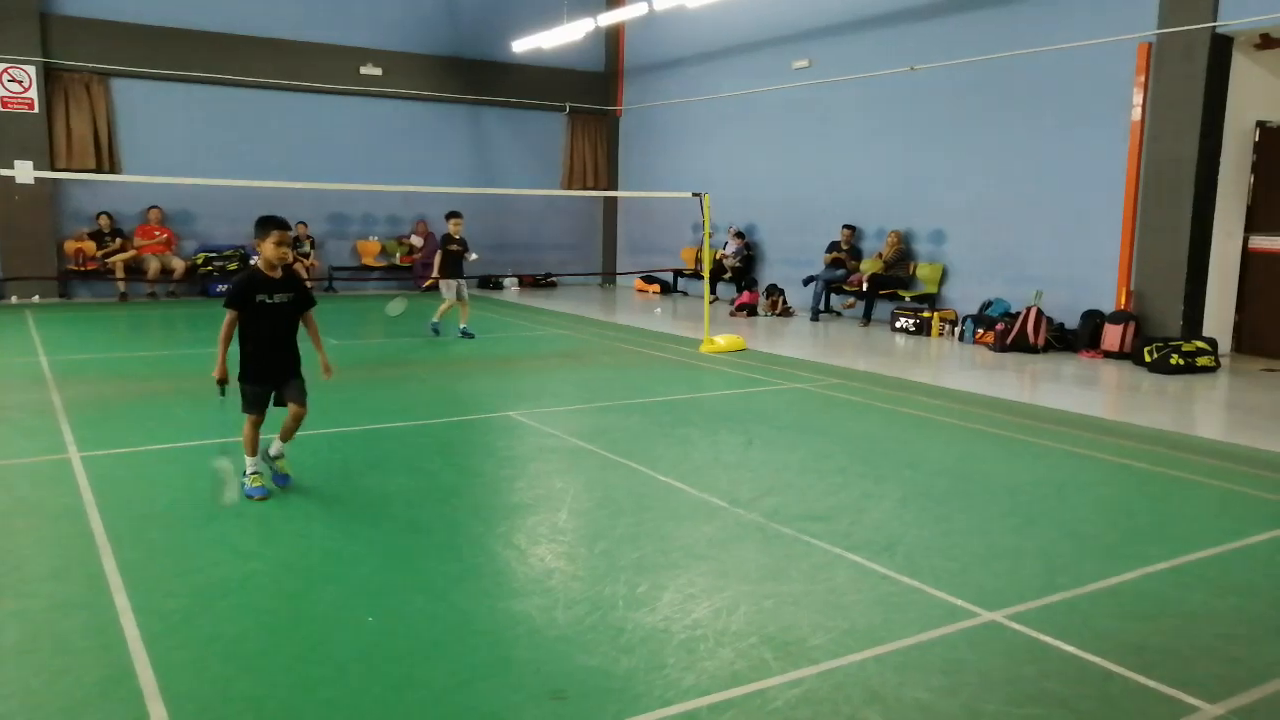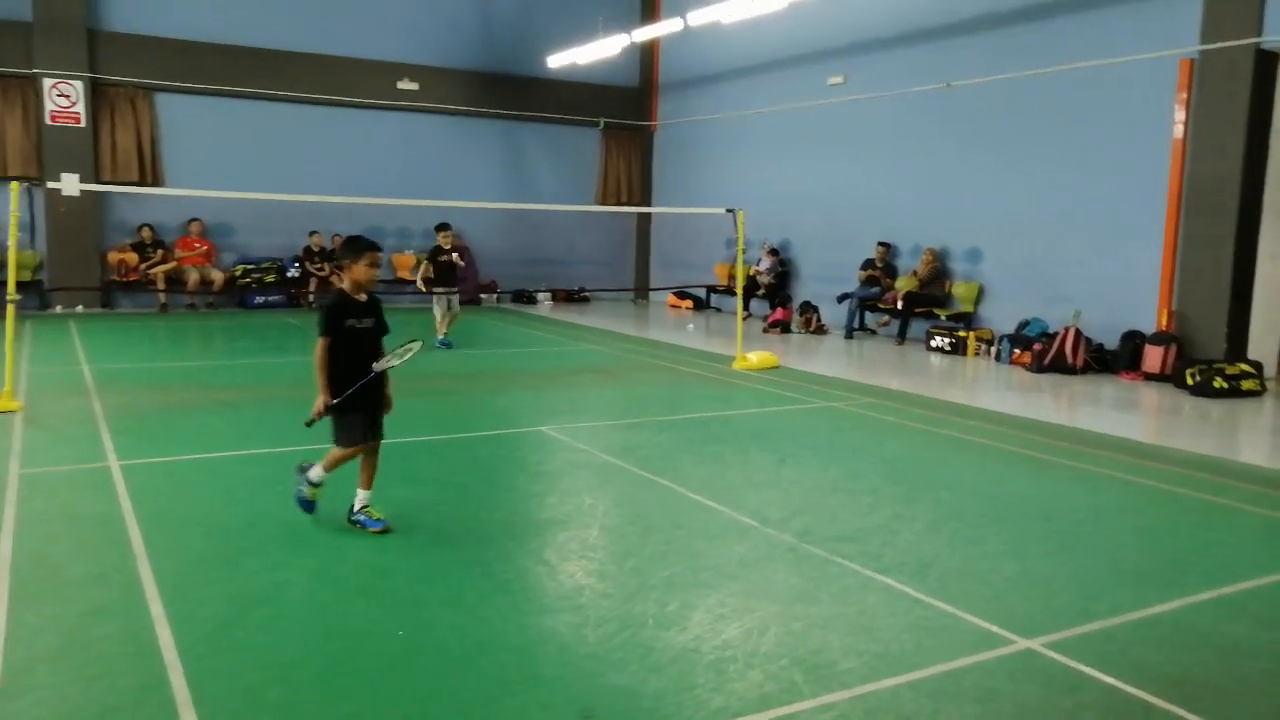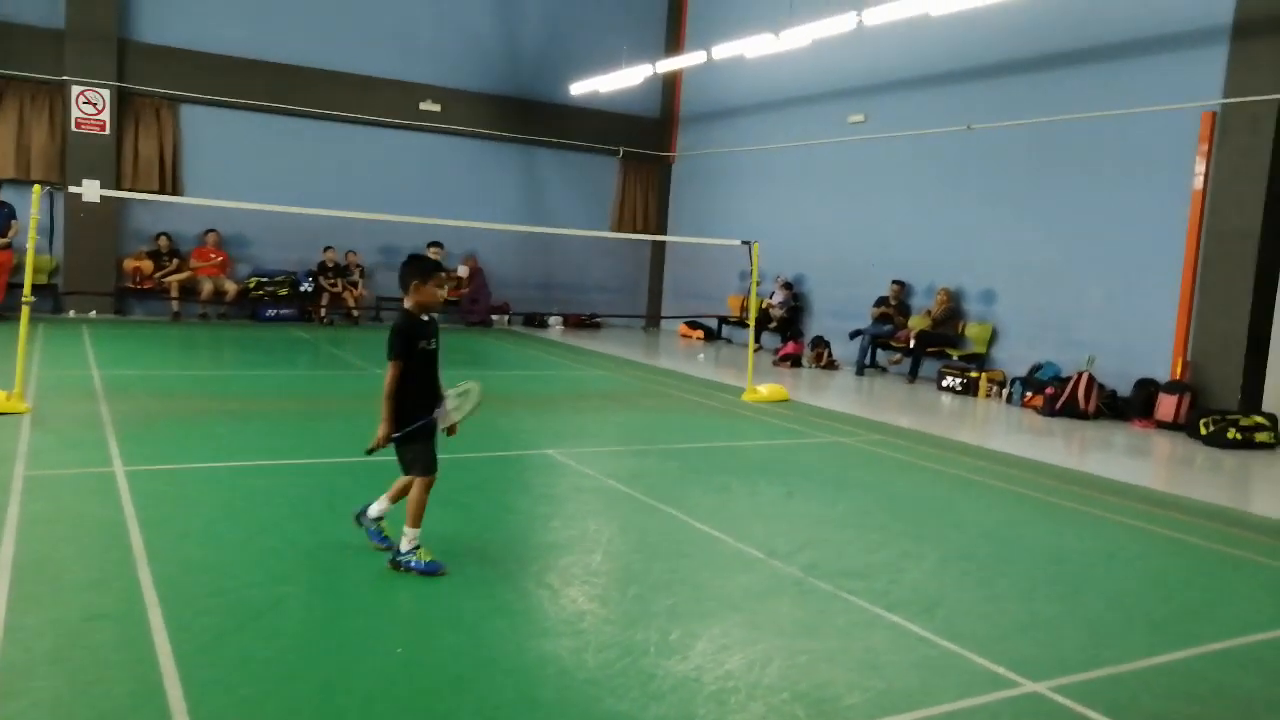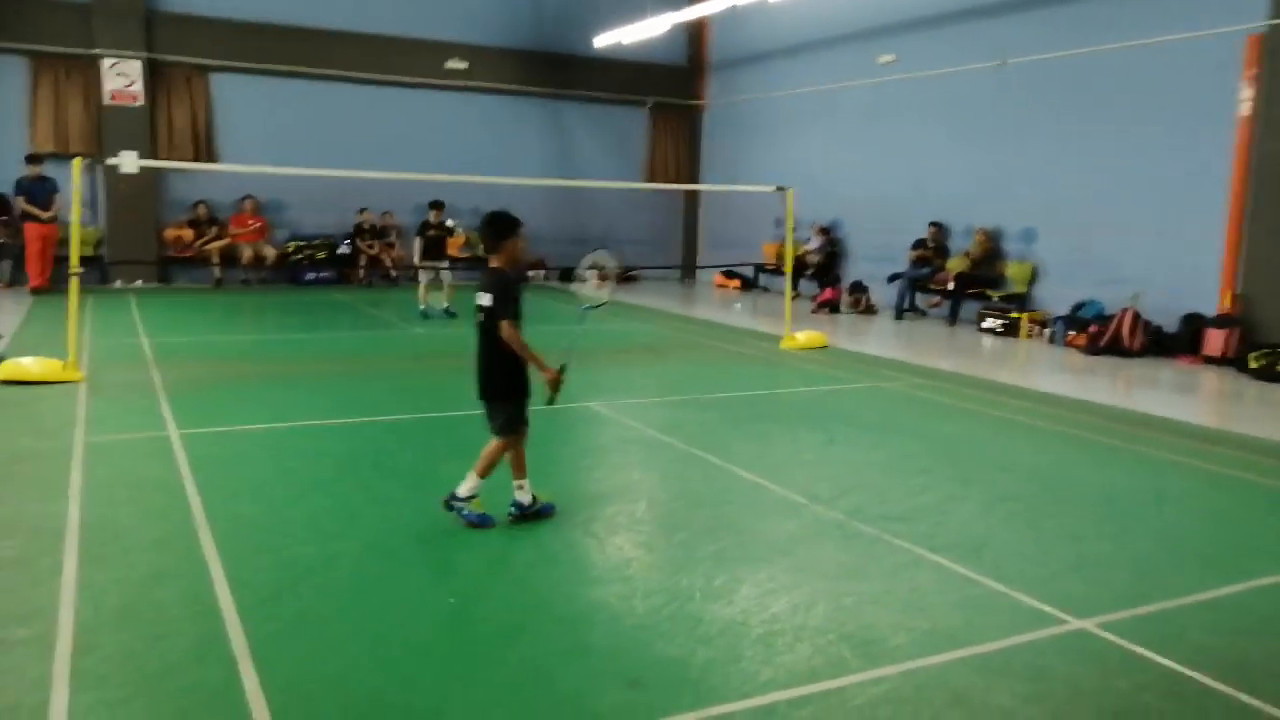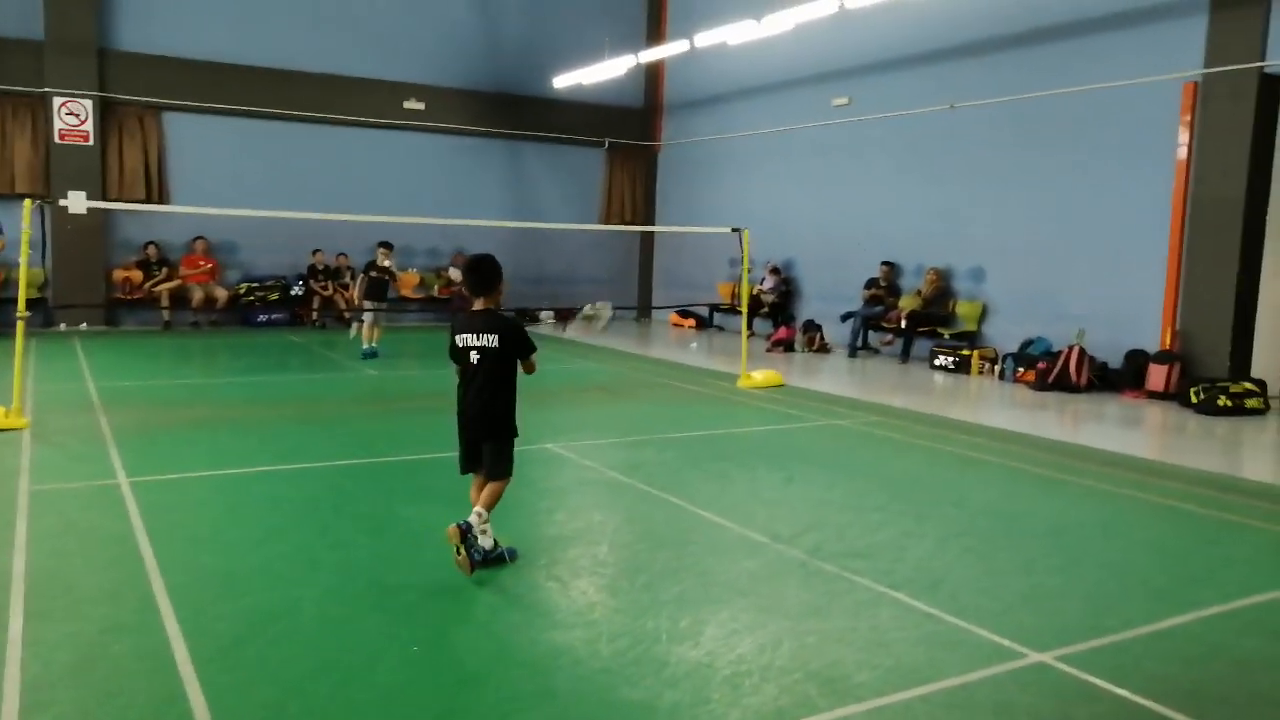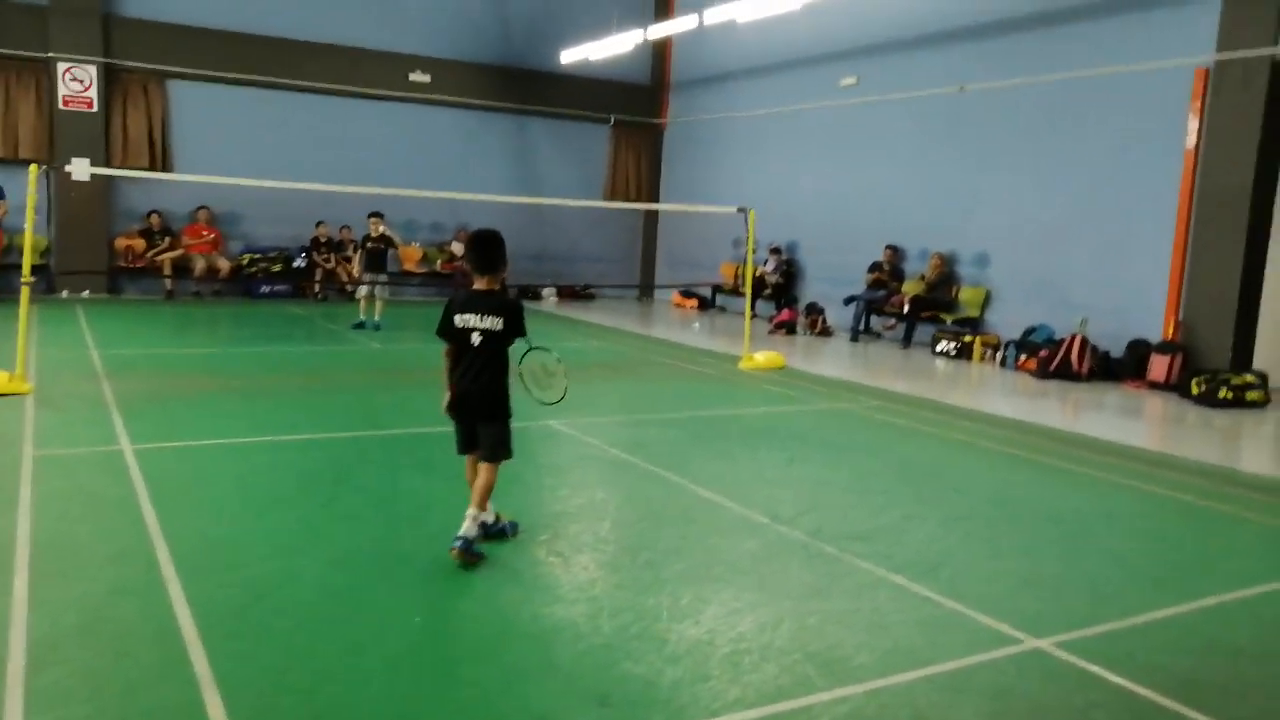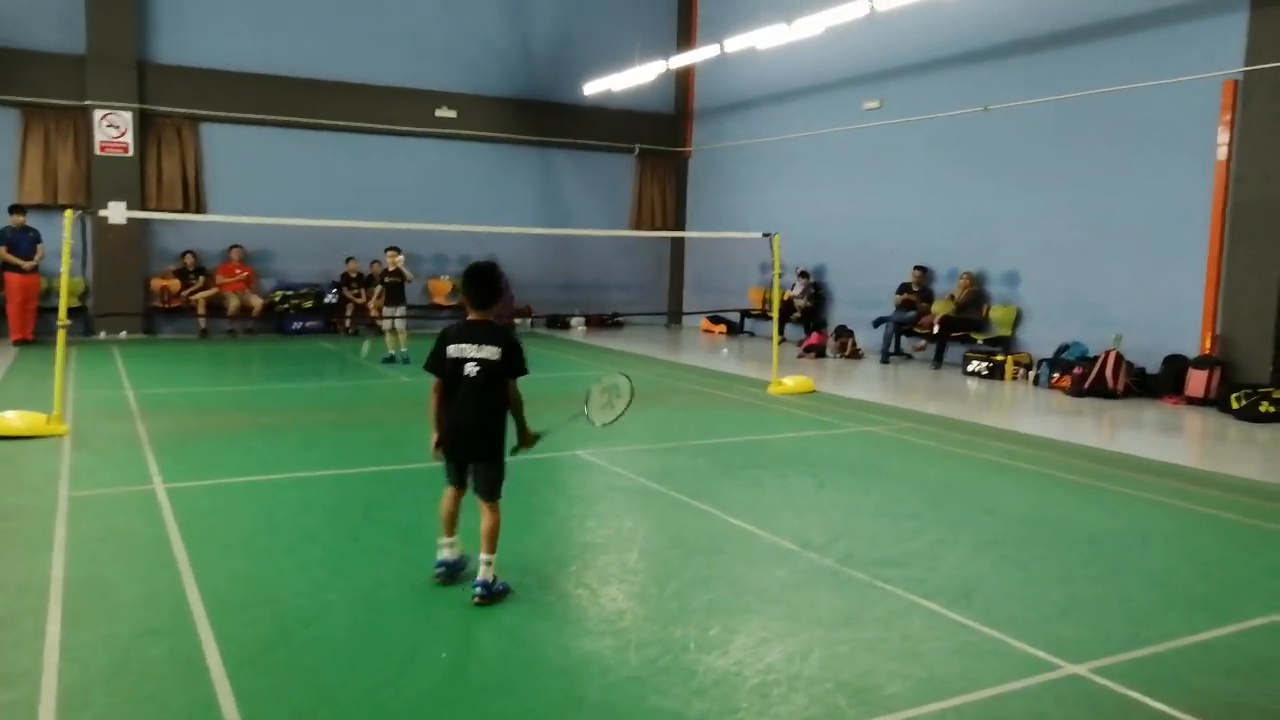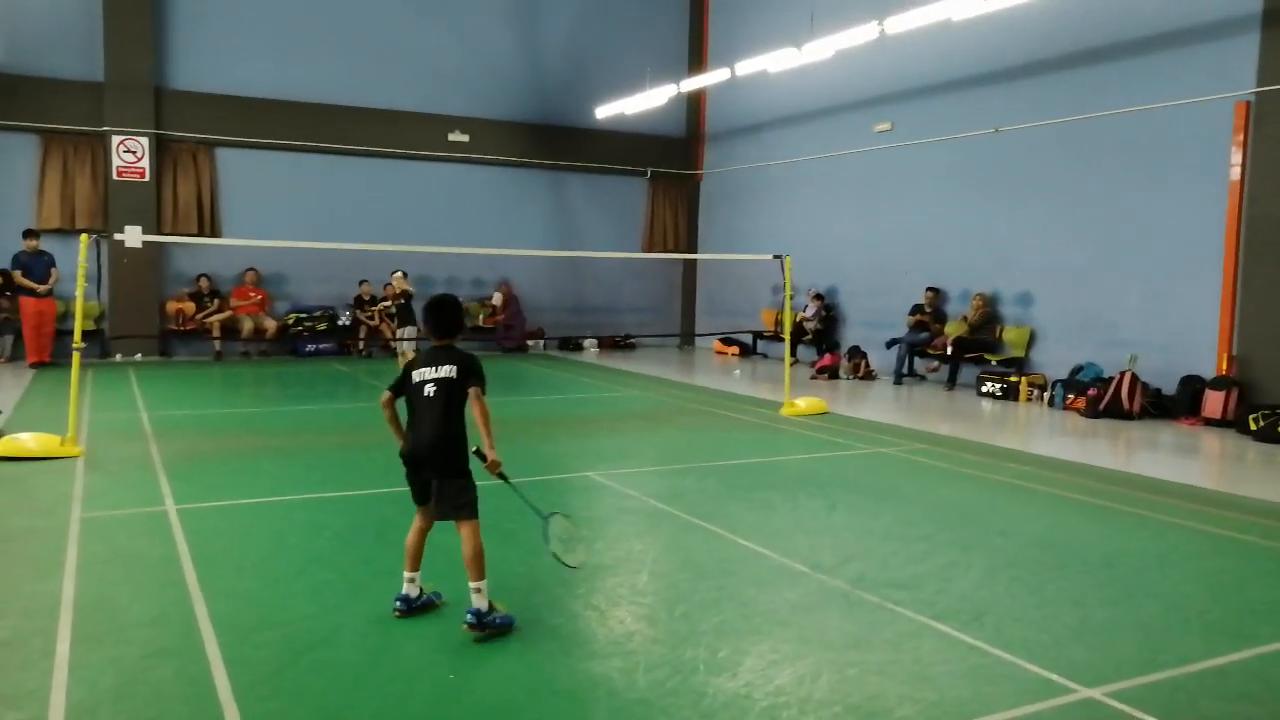
dt=0.4s
person 1, frame 1
left shoulder: (294, 281)
right shoulder: (245, 282)
left elbow: (307, 317)
right elbow: (230, 322)
left wrist: (321, 353)
right wrist: (221, 362)
left hip: (288, 362)
right hip: (255, 365)
left knee: (298, 410)
right knee: (254, 417)
left ankle: (275, 453)
right ankle: (251, 473)
person 1, frame 2
left shoulder: (374, 304)
right shoulder: (335, 306)
right elbow: (322, 350)
left wrist: (386, 387)
right wrist: (322, 393)
left hip: (368, 389)
right hip: (342, 392)
left knee: (372, 445)
right knee: (352, 446)
left ankle: (361, 507)
right ankle: (313, 475)
person 1, frame 3
left shoulder: (429, 323)
right shoulder: (404, 327)
right elbow: (392, 376)
left wrist: (445, 408)
right wrist: (385, 421)
left hip: (424, 414)
right hip: (408, 418)
left knee: (416, 474)
right knee: (424, 477)
left ankle: (372, 513)
right ankle: (408, 551)
person 1, frame 4
left shoulder: (489, 280)
right shoulder: (507, 283)
right elbow: (509, 333)
right wrist: (543, 368)
left hip: (495, 372)
right hip: (505, 374)
left knee: (516, 431)
right knee: (506, 436)
left ankle: (524, 500)
right ankle: (463, 496)
person 1, frame 5
left shoulder: (459, 324)
right shoulder: (509, 326)
left elbow: (460, 368)
right elbow: (529, 367)
left hip: (467, 413)
right hip: (496, 415)
left knee: (480, 477)
right knee: (498, 478)
left ankle: (485, 544)
right ankle: (470, 527)
person 1, frame 6
left shoulder: (456, 303)
right shoulder: (509, 306)
left elbow: (449, 352)
left wrist: (449, 389)
left hip: (462, 394)
right hip: (492, 397)
left knee: (473, 458)
right knee: (490, 463)
left ankle: (487, 519)
right ankle: (466, 533)
person 1, frame 7
left shoulder: (448, 336)
right shoulder: (506, 339)
left elbow: (437, 387)
right elbow: (512, 394)
left wrist: (436, 429)
right wrist: (522, 428)
left hip: (453, 431)
right hip: (487, 433)
left knee: (454, 489)
right knee: (489, 504)
left ankle: (447, 557)
right ankle: (485, 581)
person 1, frame 8
left shoulder: (414, 364)
right shoulder: (466, 361)
left elbow: (386, 402)
right elbow: (476, 400)
left wrist: (403, 441)
right wrist: (489, 448)
left hip: (415, 453)
right hip: (449, 453)
left knee: (424, 517)
right knee: (468, 525)
left ankle: (409, 594)
right ankle: (480, 609)
